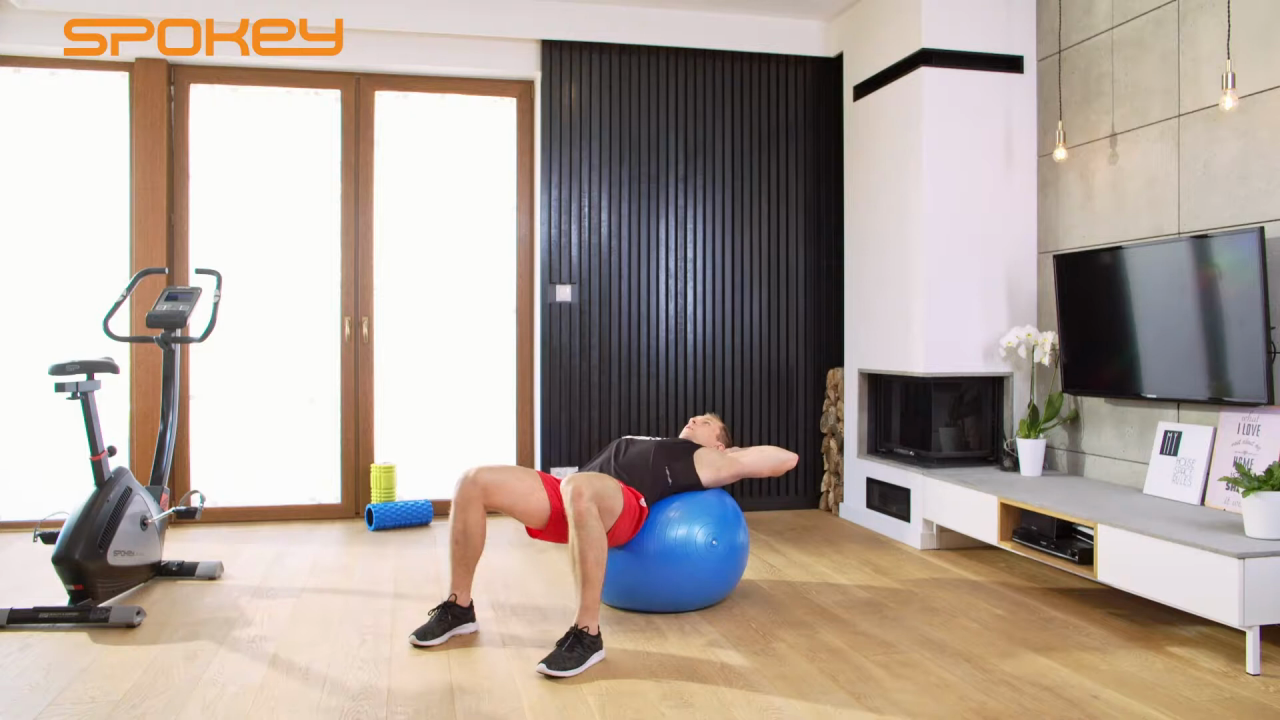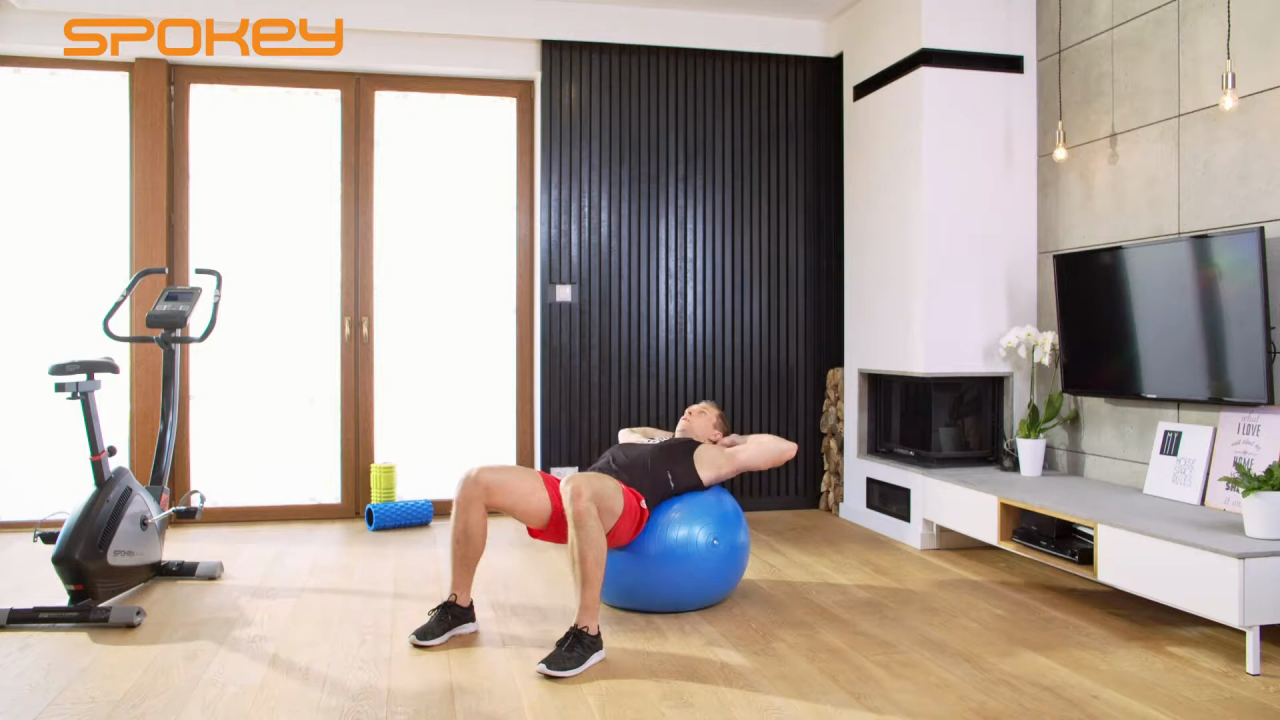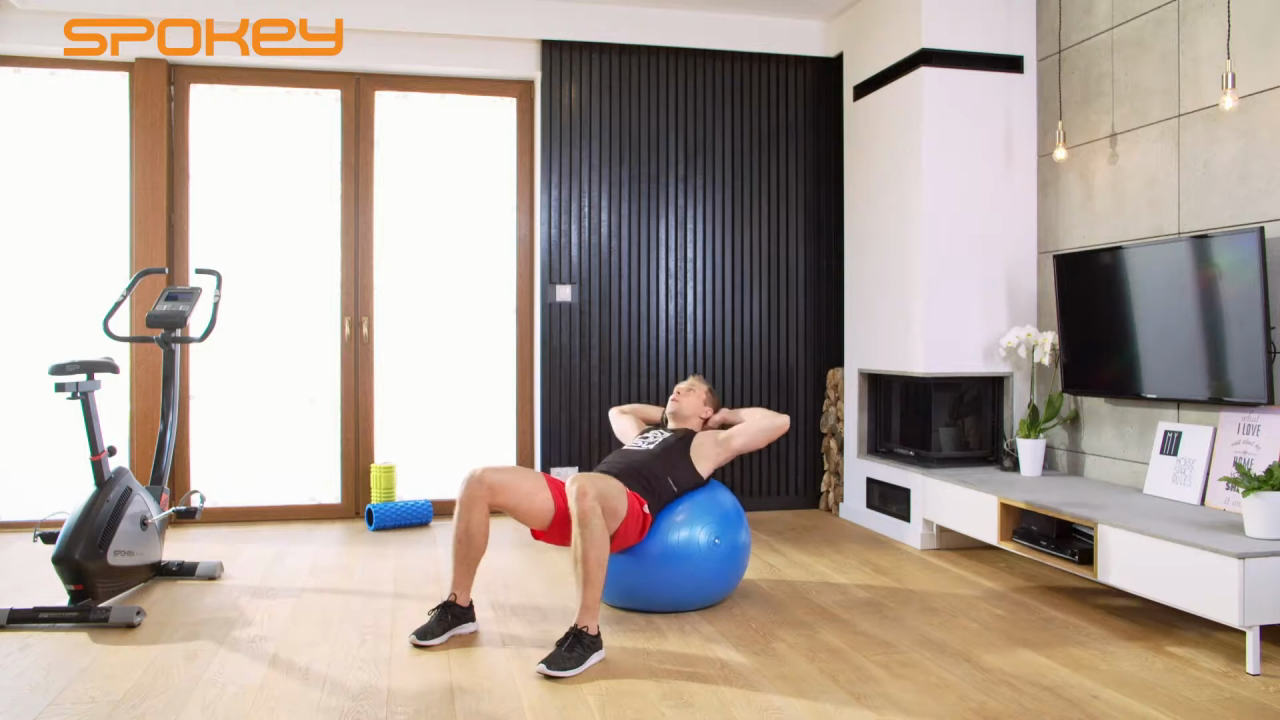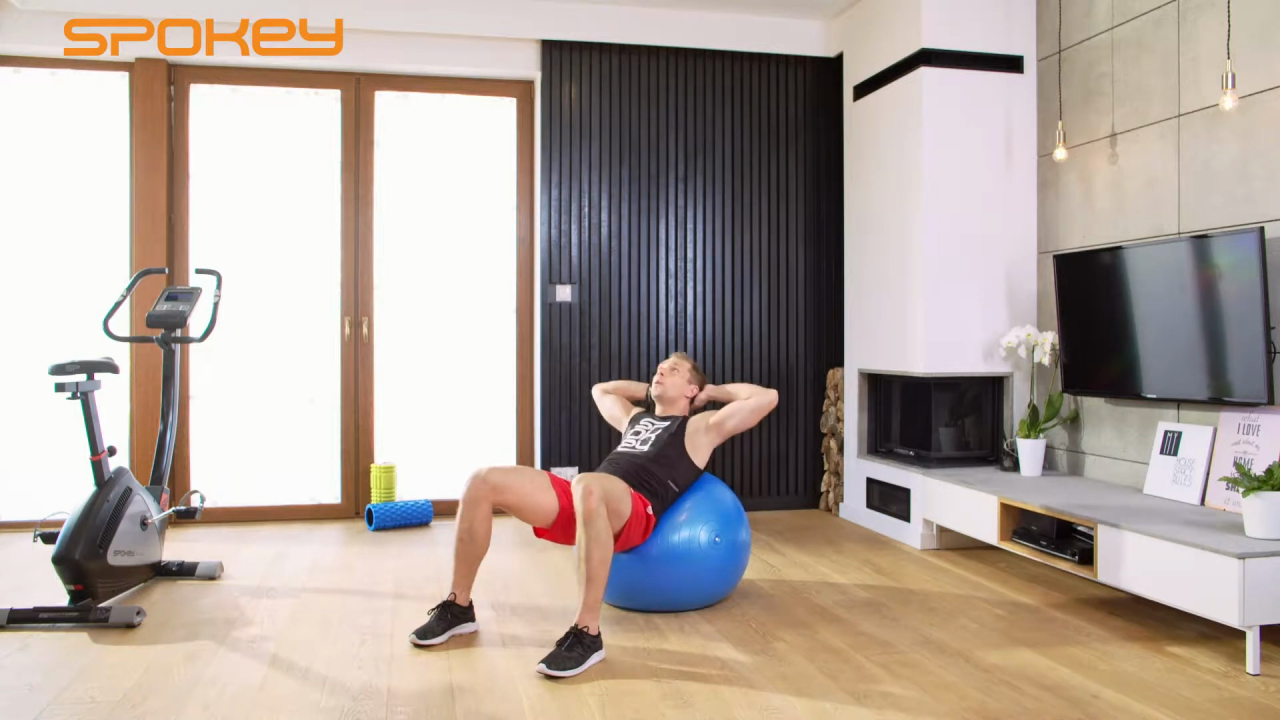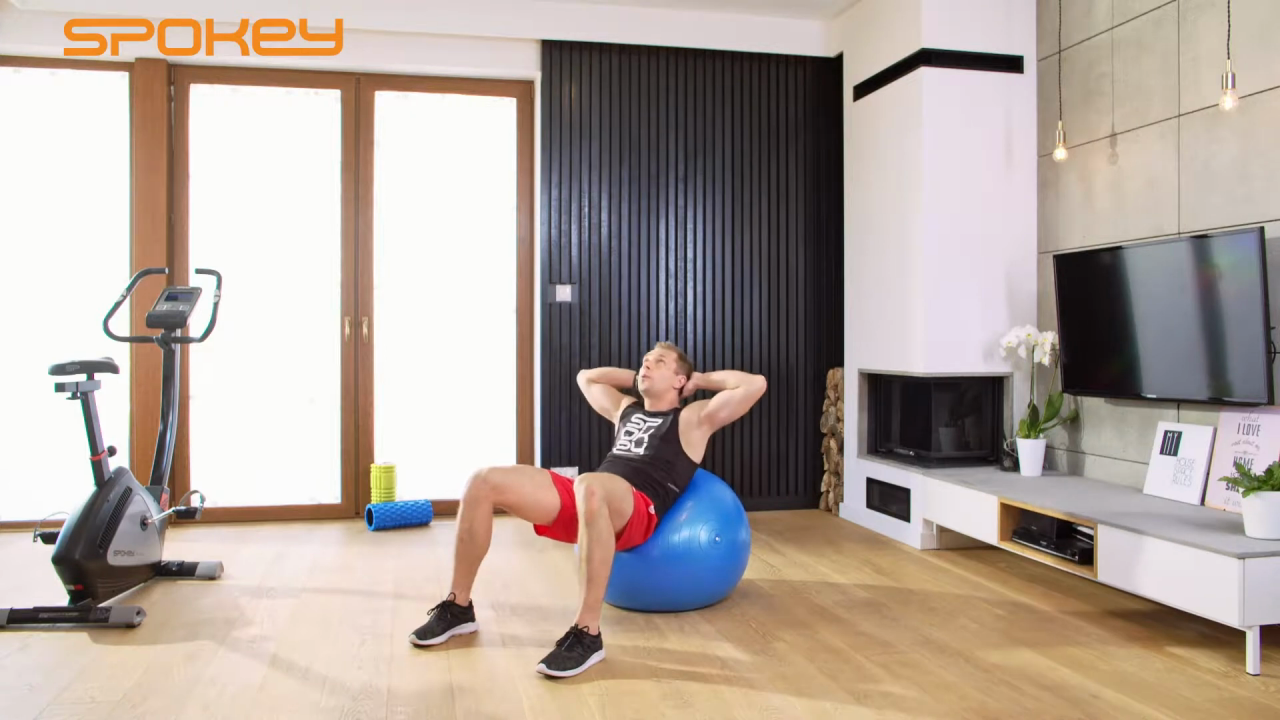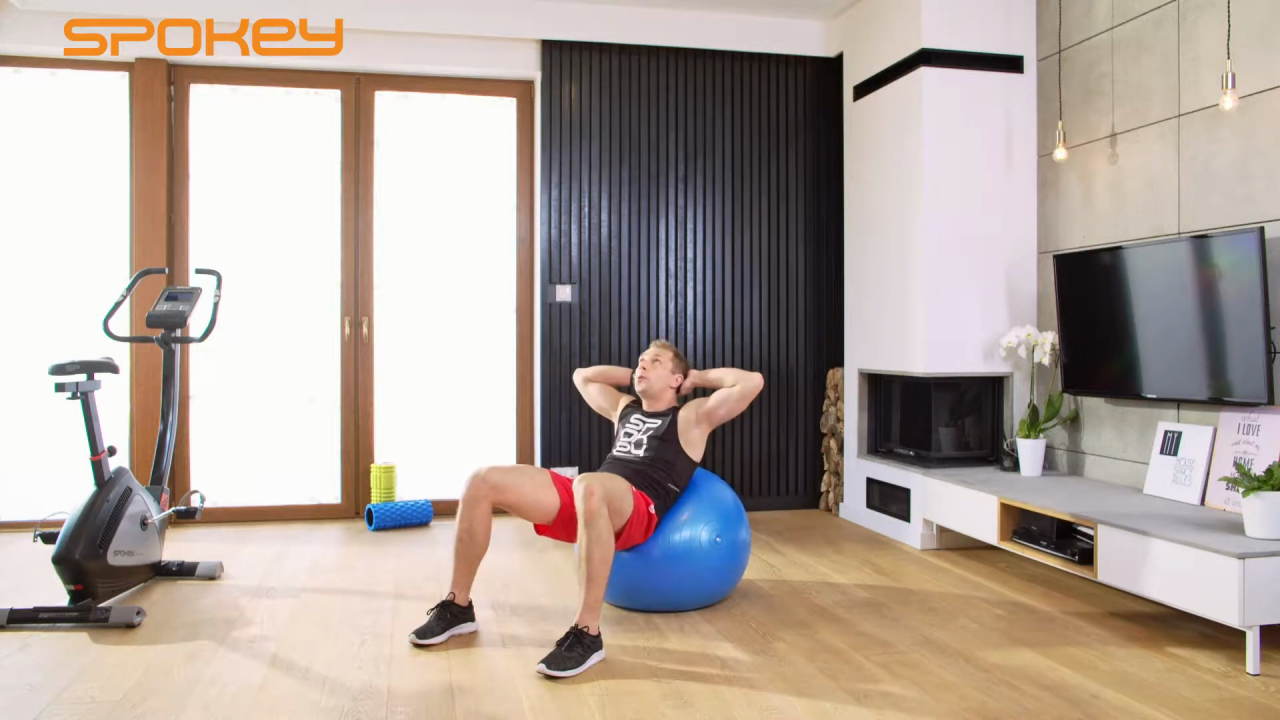
dt=0.2s
person 1, frame 1
left shoulder: (709, 460)
right shoulder: (664, 447)
left elbow: (787, 459)
right elbow: (629, 450)
left wrist: (734, 447)
left hip: (623, 501)
right hip: (574, 493)
left knee: (578, 490)
right knee: (474, 483)
left ankle: (587, 634)
right ankle: (459, 606)
person 1, frame 2
left shoulder: (709, 456)
right shoulder: (668, 446)
left elbow: (786, 449)
right elbow: (627, 433)
left wrist: (734, 438)
left hip: (624, 504)
right hip: (575, 495)
left knee: (577, 489)
right knee: (476, 482)
left ankle: (587, 634)
right ankle: (459, 607)
person 1, frame 3
left shoulder: (706, 444)
right shoulder: (646, 434)
left elbow: (779, 422)
right elbow: (617, 412)
left wrist: (727, 415)
right wrist: (665, 415)
left hip: (628, 508)
right hip: (577, 497)
left knee: (582, 489)
right knee: (479, 482)
left ankle: (587, 633)
right ankle: (459, 607)
person 1, frame 4
left shoulder: (699, 428)
right shoulder: (637, 418)
left elbow: (767, 397)
right elbow: (601, 391)
left wrist: (713, 391)
right wrist: (649, 391)
left hip: (632, 510)
right hip: (581, 499)
left knee: (587, 489)
right knee: (483, 481)
left ankle: (588, 634)
right ankle: (459, 607)
person 1, frame 5
left shoulder: (692, 419)
right shoulder: (627, 410)
left elbow: (755, 385)
right elbow: (587, 378)
left wrist: (702, 380)
right wrist: (636, 379)
left hip: (636, 510)
right hip: (587, 498)
left knee: (590, 488)
right knee: (484, 482)
left ankle: (587, 634)
right ankle: (458, 607)
person 1, frame 6
left shoulder: (691, 418)
right shoulder: (625, 409)
left elbow: (752, 382)
right elbow: (583, 376)
left wrist: (699, 376)
right wrist: (631, 375)
left hip: (636, 510)
right hip: (589, 498)
left knee: (590, 488)
right knee: (483, 482)
left ankle: (587, 634)
right ankle: (458, 606)
